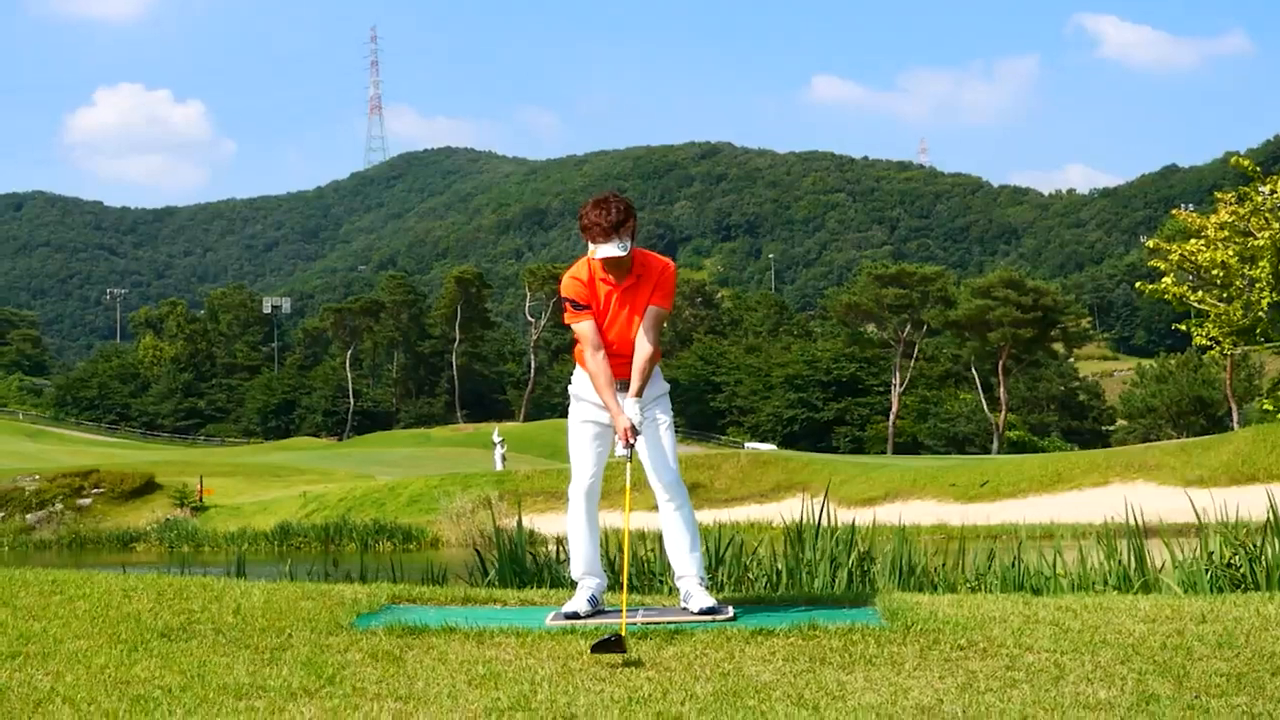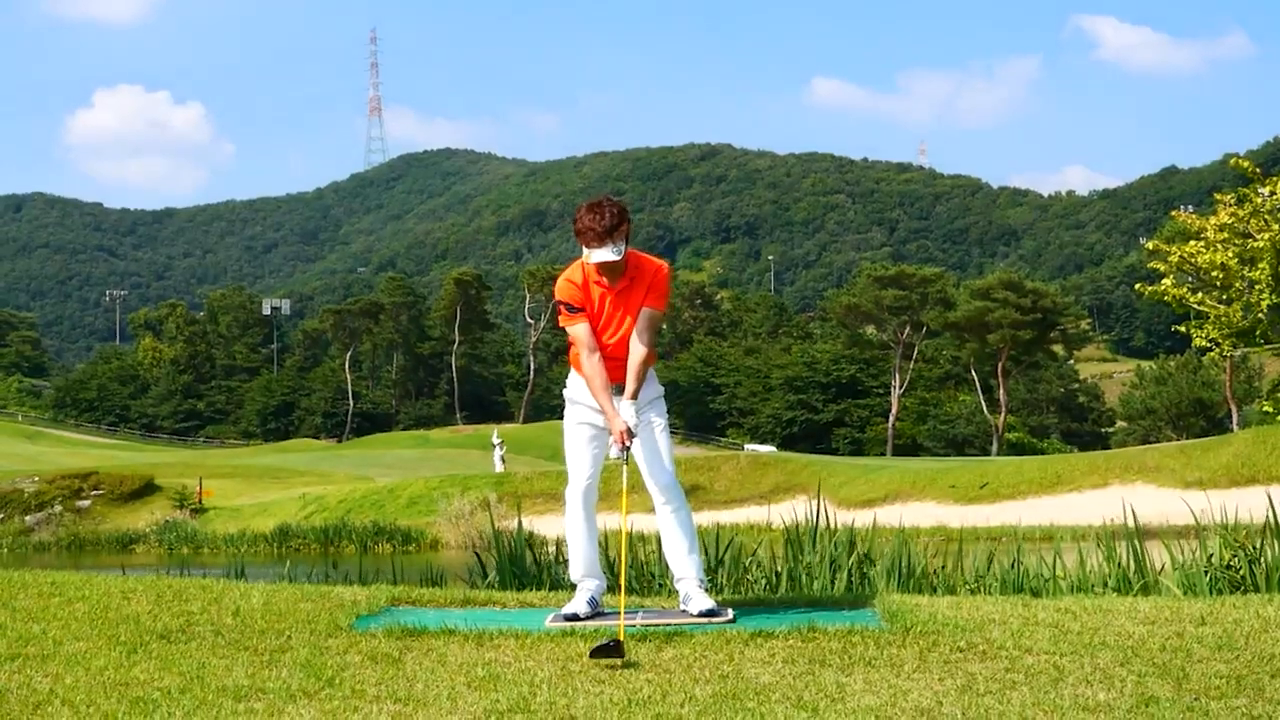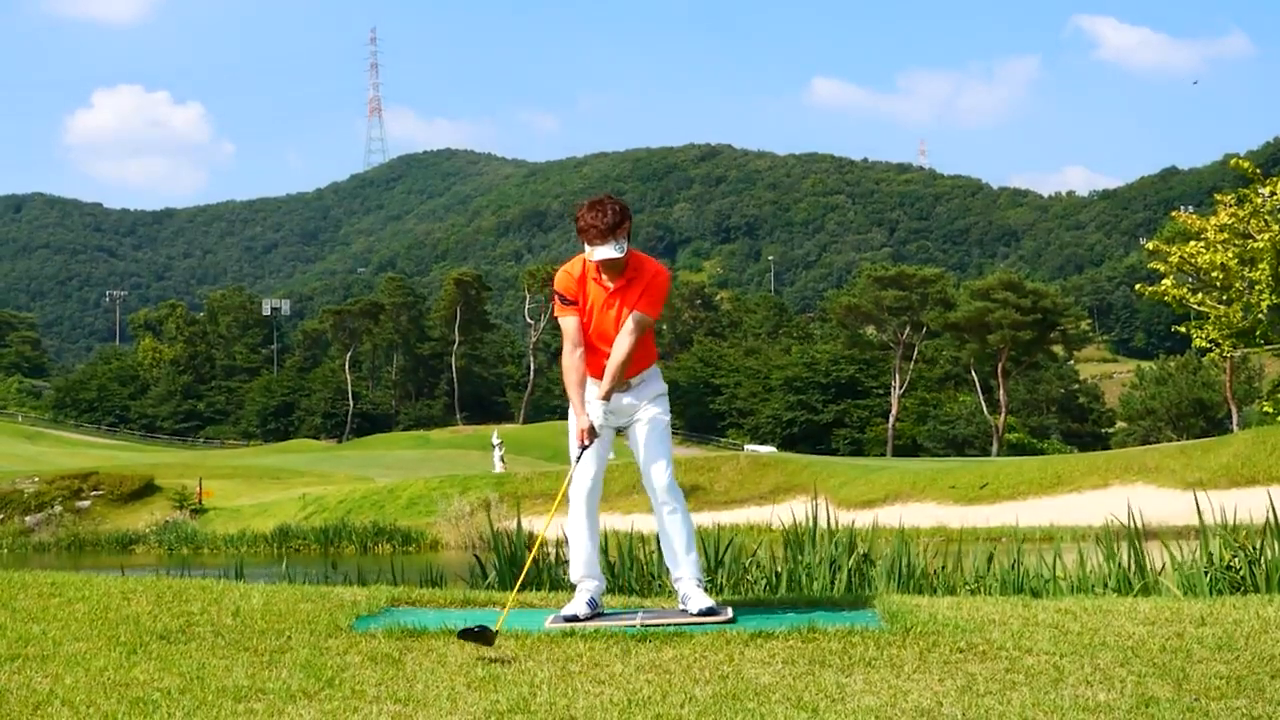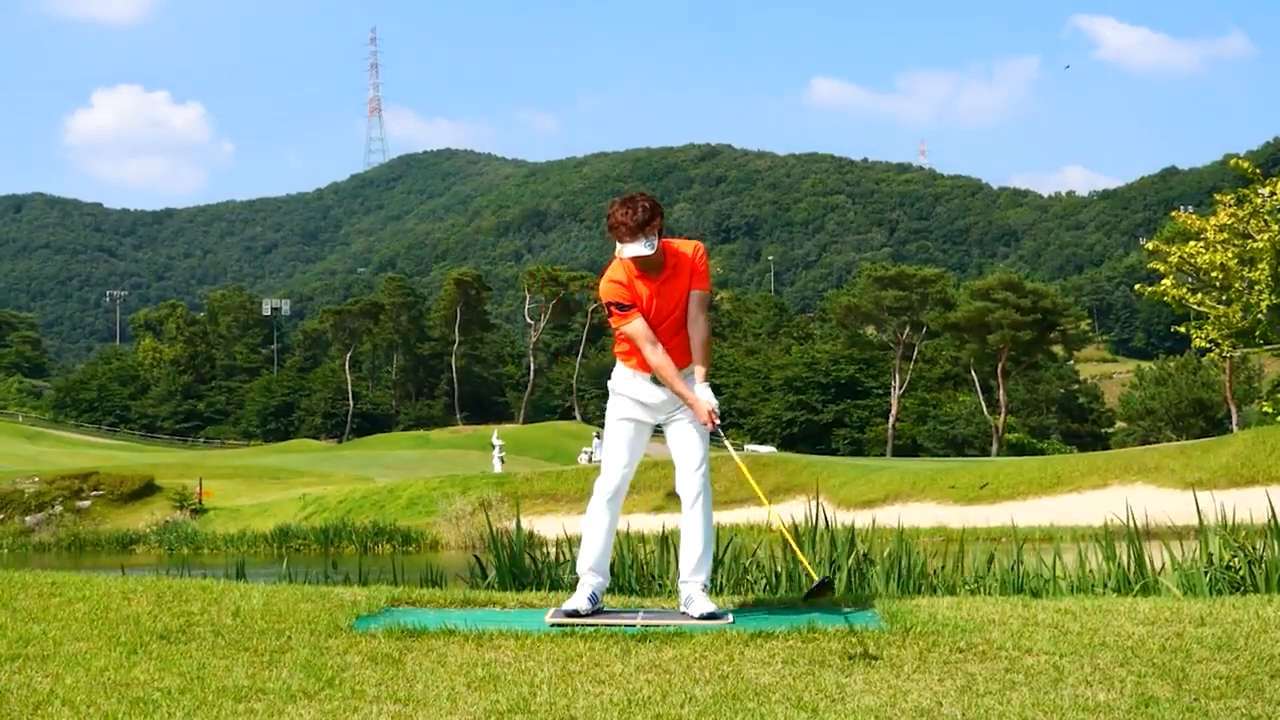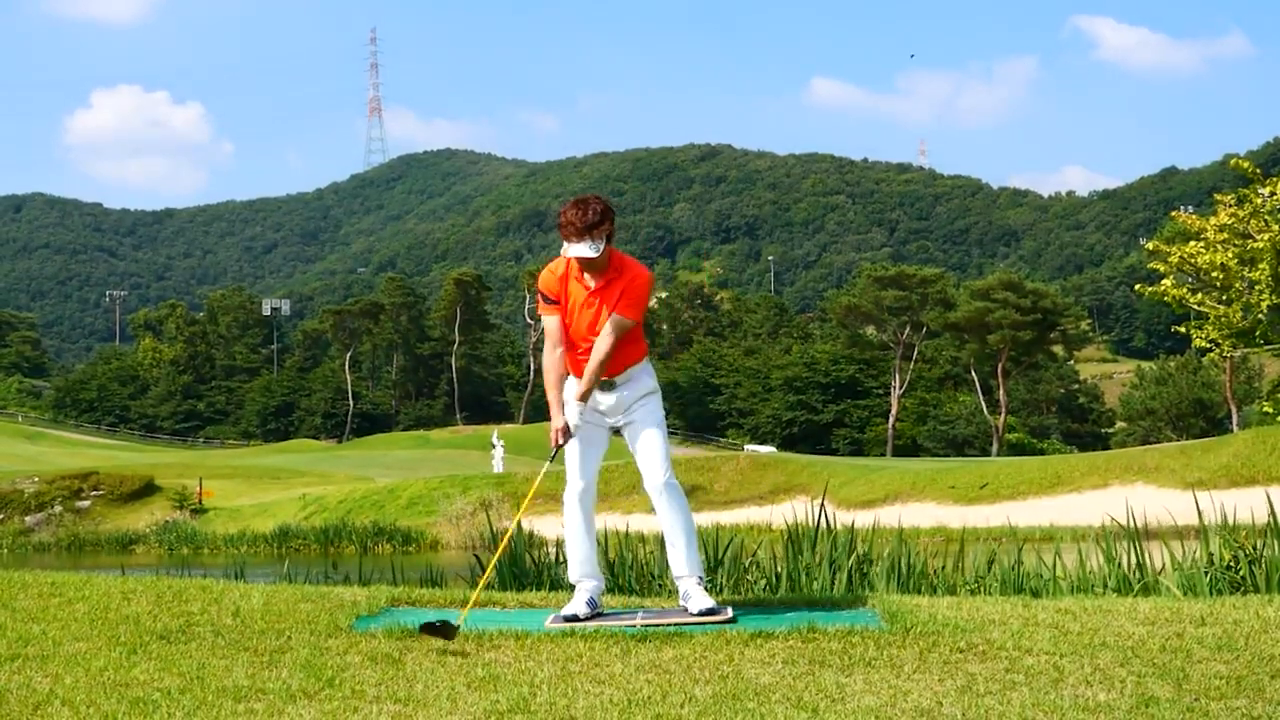
dt=0.7s
person 1, frame 1
left shoulder: (661, 270)
right shoulder: (576, 281)
left elbow: (647, 338)
right elbow: (594, 351)
left wrist: (634, 400)
right wrist: (615, 412)
left hip: (646, 386)
right hip: (591, 388)
left knee: (669, 483)
right knee: (583, 486)
left ankle: (691, 584)
right ankle: (588, 587)
person 1, frame 2
left shoulder: (655, 272)
right shoulder: (570, 284)
left elbow: (641, 340)
right elbow: (589, 354)
left wrist: (629, 402)
right wrist: (611, 416)
left hip: (641, 389)
right hip: (586, 391)
left knee: (666, 486)
right knee: (580, 489)
left ankle: (690, 585)
right ankle: (587, 588)
person 1, frame 3
left shoulder: (655, 275)
right shoulder: (569, 278)
left elbow: (628, 340)
right elbow: (574, 348)
left wrist: (603, 401)
right wrist: (579, 411)
left hip: (643, 387)
right hip: (588, 388)
left knee: (663, 484)
right knee: (583, 489)
left ankle: (688, 584)
right ankle: (587, 588)
person 1, frame 4
left shoulder: (693, 254)
right shoulder: (614, 282)
left elbow: (697, 320)
right elbow: (650, 348)
left wrist: (702, 384)
right wrist: (692, 401)
left hip: (687, 382)
right hip: (632, 385)
left knee: (695, 483)
right knee: (610, 483)
left ankle: (694, 588)
right ankle: (591, 583)
person 1, frame 5
left shoulder: (636, 277)
right shoulder: (553, 277)
left elbow: (607, 343)
right elbow: (555, 348)
left wrist: (579, 403)
right wrist: (557, 411)
left hip: (633, 384)
right hip: (578, 387)
left knee: (661, 481)
right knee: (578, 489)
left ankle: (689, 583)
right ankle: (587, 588)
